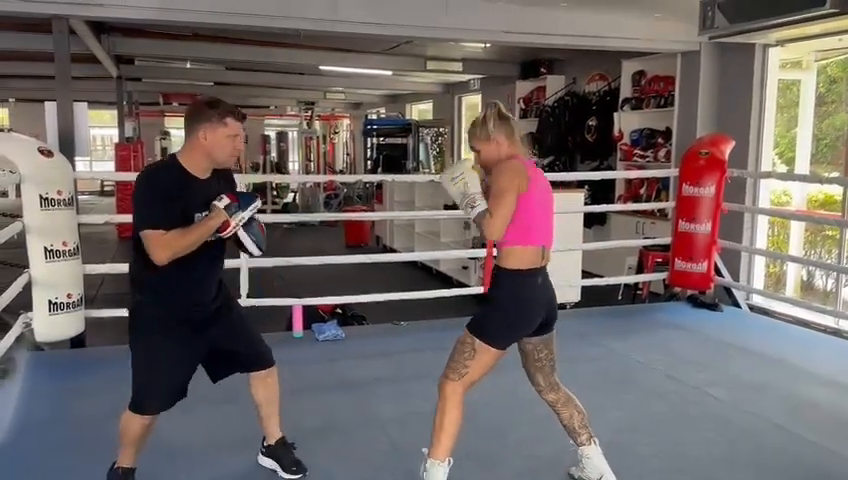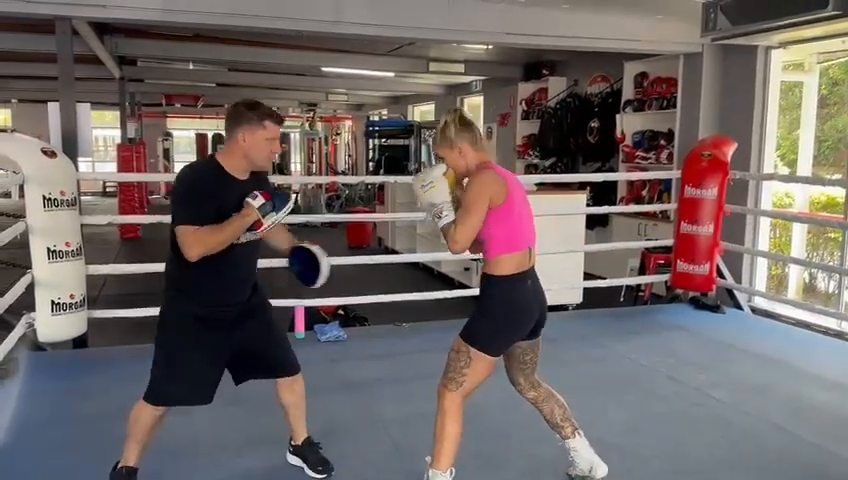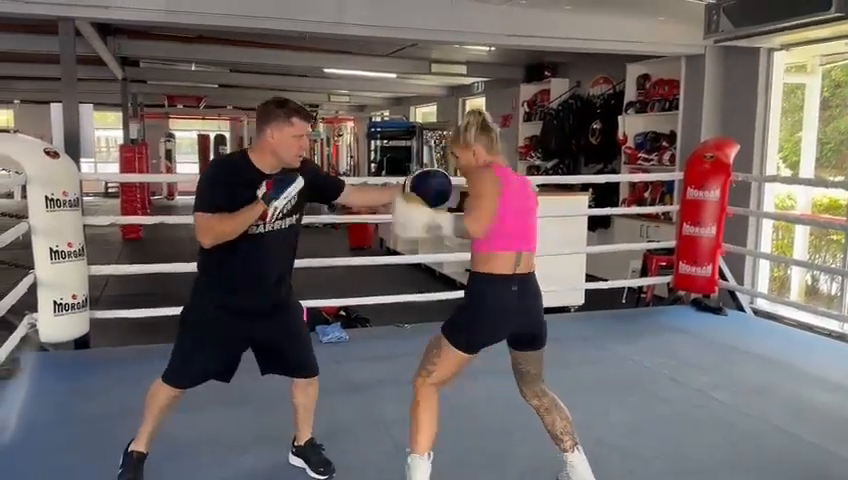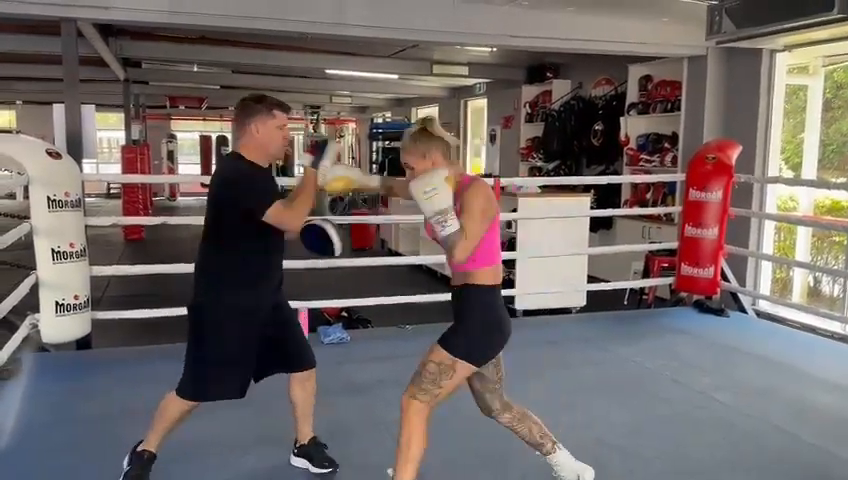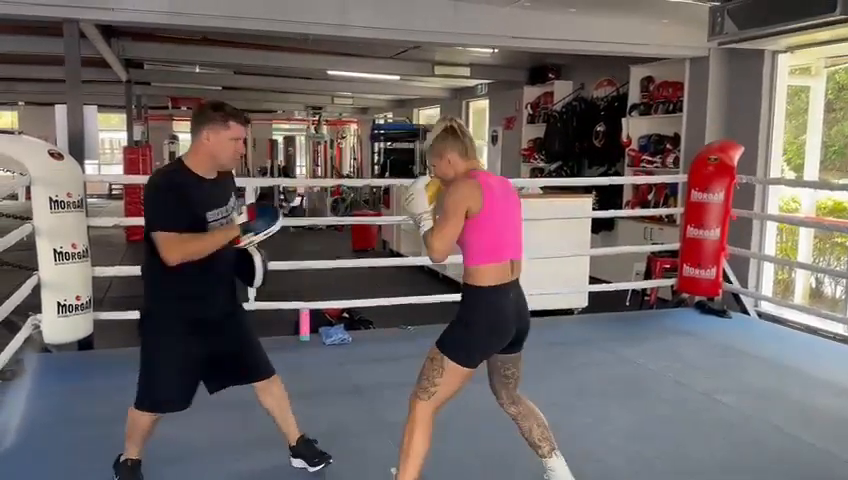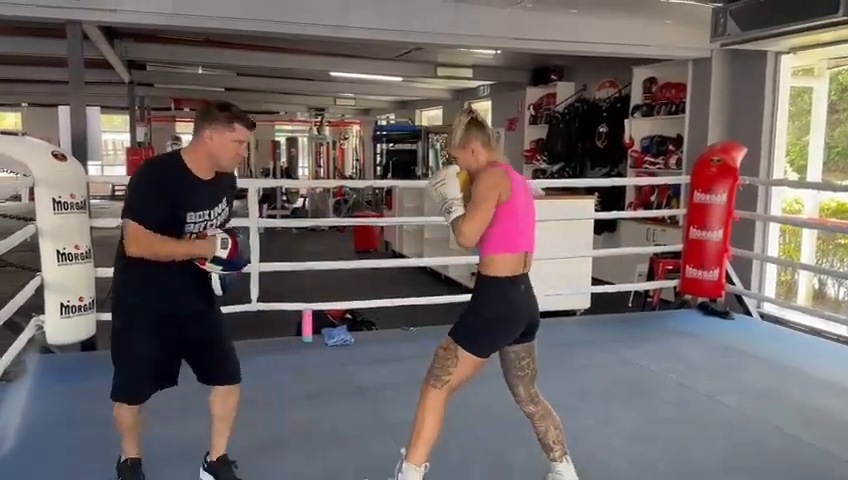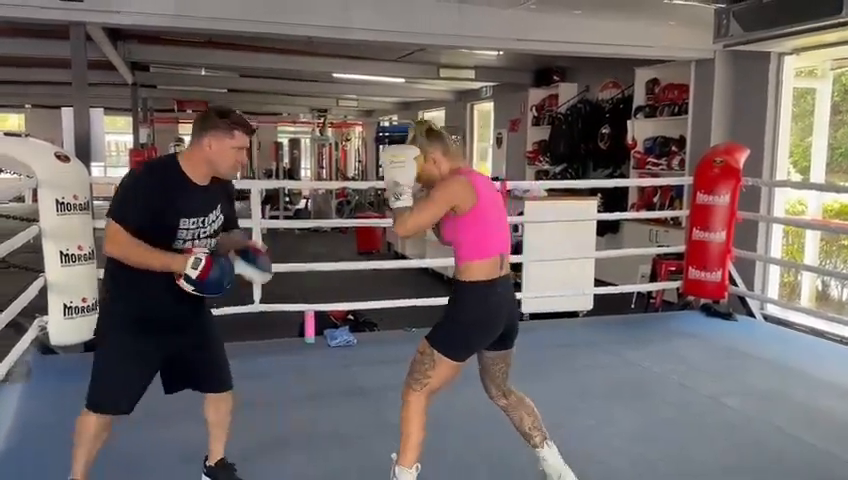
dt=0.3s
person 1, frame 1
left shoulder: (223, 177)
right shoulder: (156, 180)
right elbow: (161, 251)
left wrist: (243, 228)
right wrist: (217, 217)
left hip: (213, 301)
right hip: (160, 313)
left knee: (263, 364)
right knee: (146, 405)
left ankle: (274, 445)
person 1, frame 2
left shoulder: (257, 180)
right shoulder: (196, 179)
right elbow: (194, 248)
left wrist: (294, 248)
right wrist: (249, 214)
left hip: (244, 301)
right hip: (191, 310)
left knee: (288, 370)
right knee: (161, 396)
left ankle: (301, 444)
person 1, frame 3
left shoulder: (302, 173)
right shoulder: (224, 171)
left elbow: (352, 196)
right elbow: (207, 235)
left wrist: (402, 191)
right wrist: (261, 204)
left hip: (274, 298)
right hip: (218, 301)
left knee: (306, 372)
right knee: (177, 379)
left ankle: (303, 445)
person 1, frame 4
left shoulder: (257, 170)
right shoulder: (236, 174)
right elbow: (289, 221)
left wrist: (310, 225)
right wrist: (313, 175)
left hip: (264, 296)
right hip: (224, 304)
left knee: (303, 366)
right knee: (196, 390)
left ankle: (304, 445)
person 1, frame 5
left shoulder: (224, 178)
right shoulder: (167, 184)
right elbow: (173, 251)
right wrist: (235, 230)
left hip: (220, 306)
right hip: (174, 314)
left knee: (263, 375)
right knee: (155, 400)
left ankle: (298, 445)
person 1, frame 6
left shoulder: (225, 179)
right shoulder: (156, 175)
right elbow: (136, 243)
right wrist: (204, 247)
left hip: (197, 301)
right hip: (143, 306)
left knee: (227, 379)
right knee: (131, 394)
person 1, frame 7
left shoulder: (221, 187)
right shoulder: (149, 180)
left elbow: (223, 235)
right elbow: (114, 244)
left wrist: (243, 246)
right wrist: (181, 262)
left hip: (189, 310)
right hip: (131, 314)
left knee: (220, 388)
right knee: (104, 405)
person 2, frame 1
left shoulder: (507, 169)
right shoulder: (537, 175)
left elbow: (494, 232)
left wrist: (471, 197)
right wrist: (476, 195)
left hip: (512, 294)
right hip: (541, 291)
left knee: (452, 384)
right knee: (547, 385)
person 2, frame 2
left shoulder: (484, 179)
right shoulder: (503, 177)
left elbow: (457, 243)
left wrist: (439, 201)
right wrist: (447, 199)
left hip: (503, 300)
right hip: (529, 295)
left knee: (451, 395)
right knee: (527, 382)
person 2, frame 3
left shoulder: (485, 177)
right shoulder: (525, 185)
left elbow: (480, 229)
left hip: (487, 300)
right hip: (527, 298)
left knee: (425, 384)
right knee: (534, 390)
person 2, frame 4
left shoulder: (478, 192)
right shoulder: (445, 188)
left elbow: (460, 252)
right elbow: (392, 186)
left wrist: (438, 210)
right wrist: (353, 177)
left hip: (480, 314)
right hip: (481, 313)
left knee: (415, 404)
right knee: (496, 406)
person 2, frame 5
left shoulder: (461, 189)
right shoulder: (505, 187)
left elbow: (437, 252)
left wrist: (422, 213)
left hip: (482, 311)
right hip: (513, 307)
left knee: (422, 404)
right knee: (510, 398)
person 2, frame 6
left shoulder: (491, 178)
right shoulder: (518, 181)
left elbow: (467, 236)
left wrist: (451, 200)
right wrist: (465, 199)
left hip: (494, 302)
right hip: (523, 299)
left knee: (434, 391)
right knee: (527, 396)
person 2, frame 7
left shoulder: (454, 185)
right shoulder: (482, 183)
left elbow: (403, 228)
left wrist: (399, 186)
right wrist: (425, 198)
left hip: (473, 305)
right hip: (503, 302)
left knee: (415, 393)
right knee: (500, 390)
